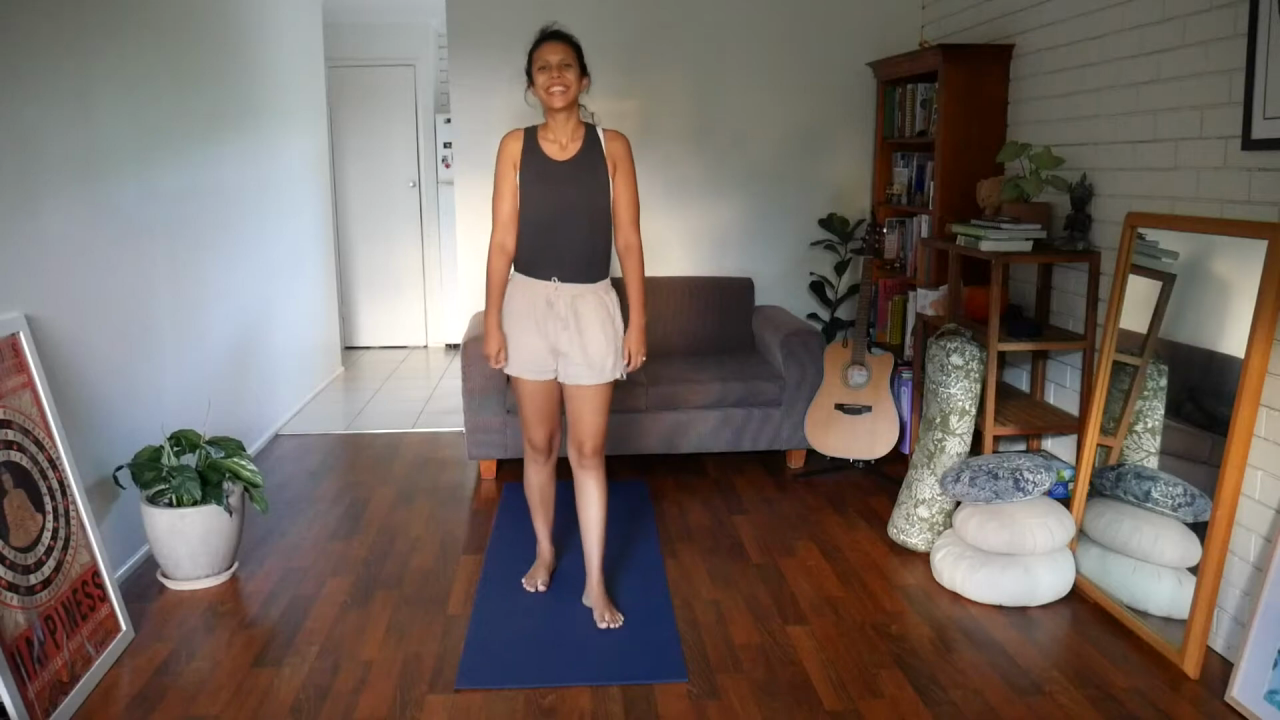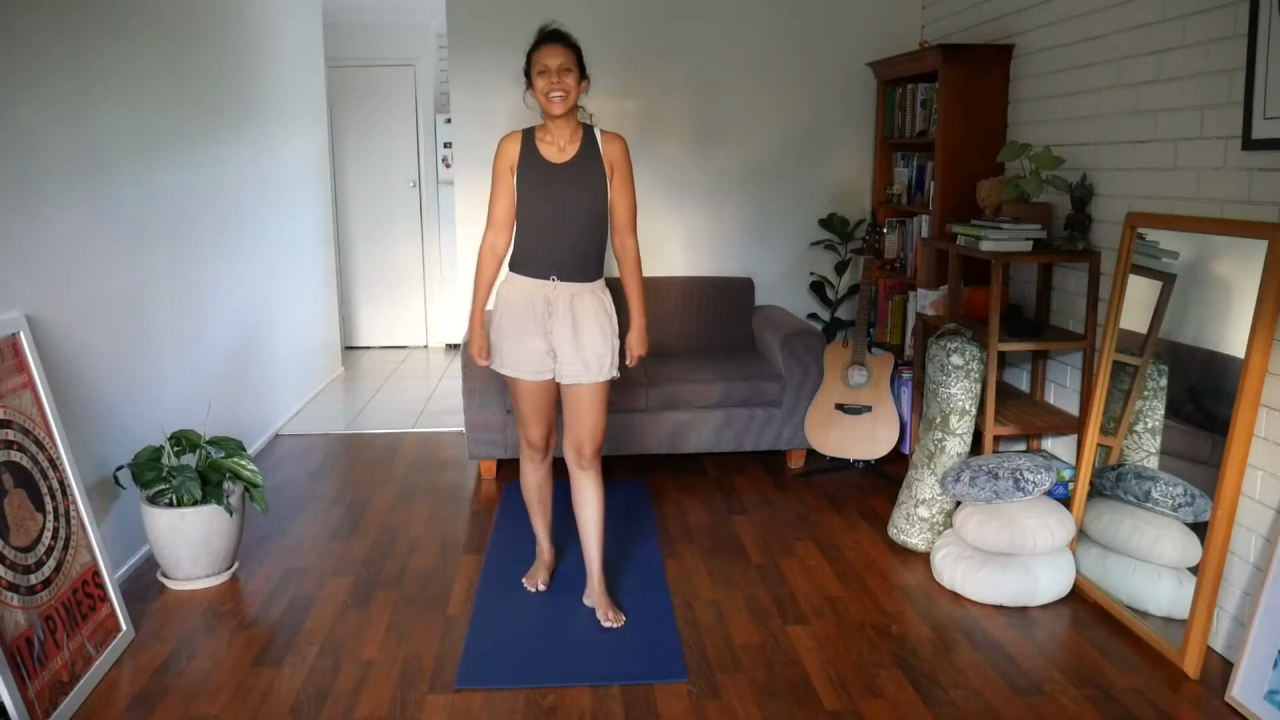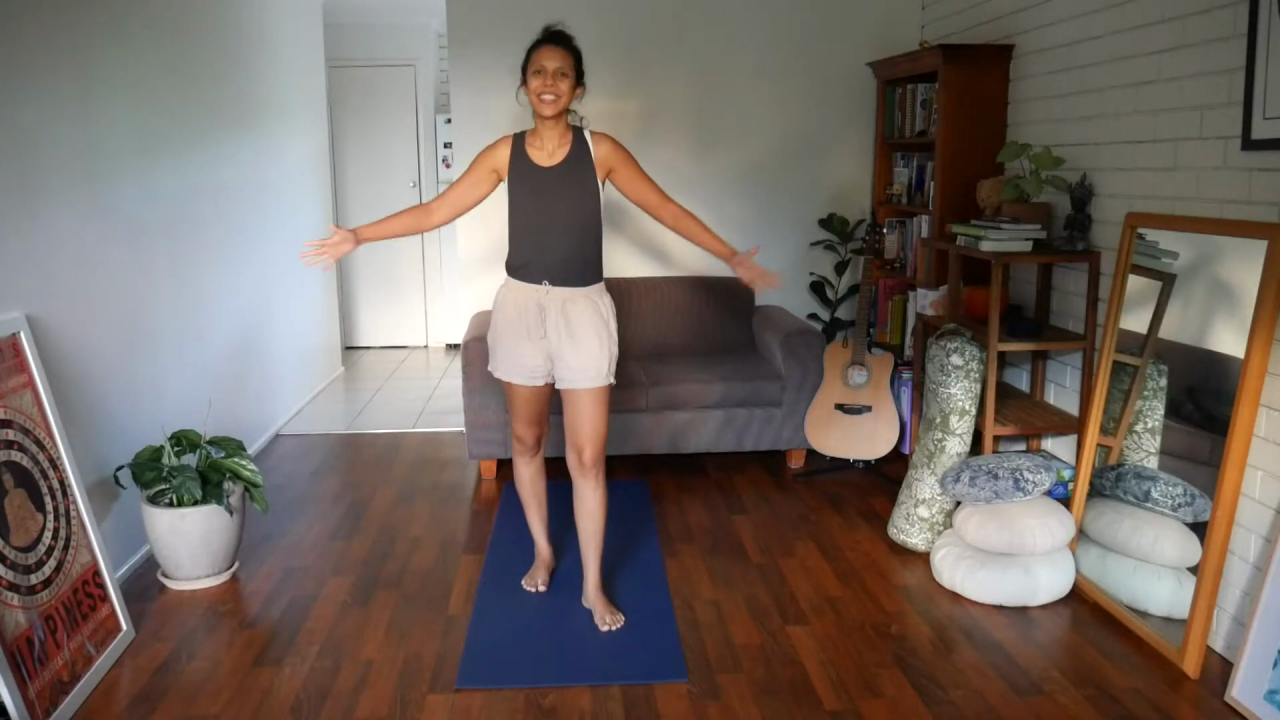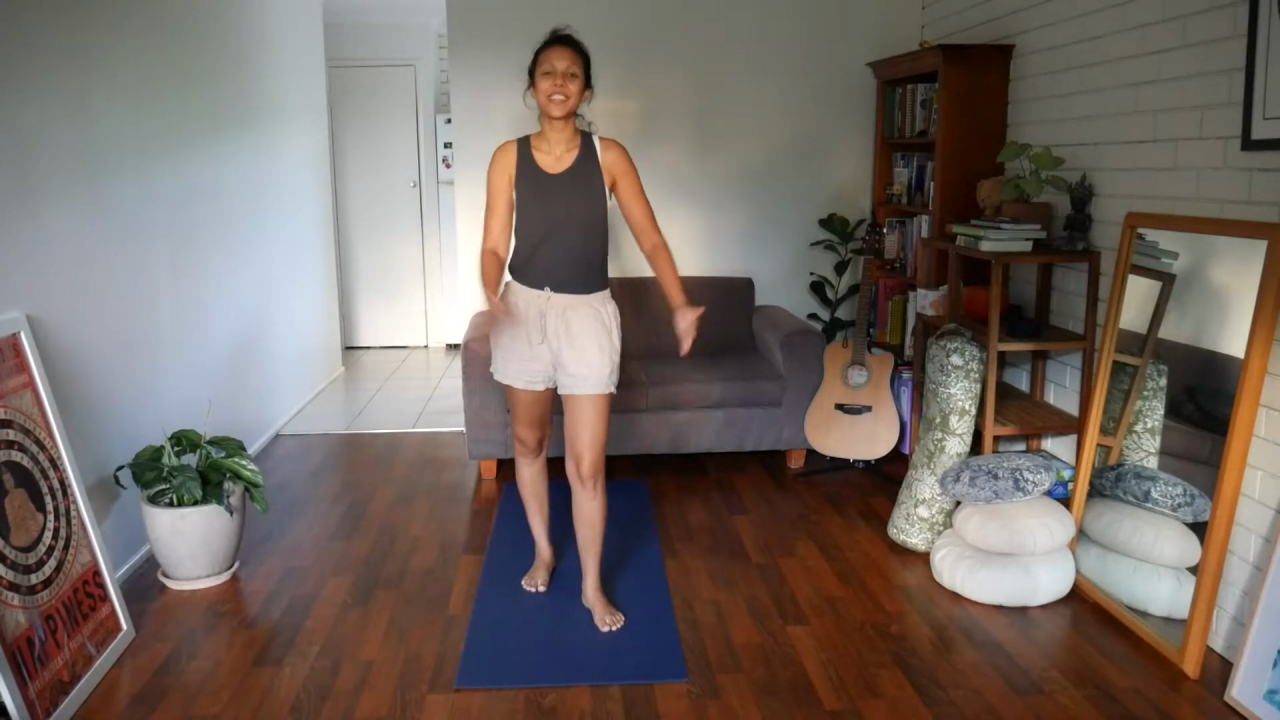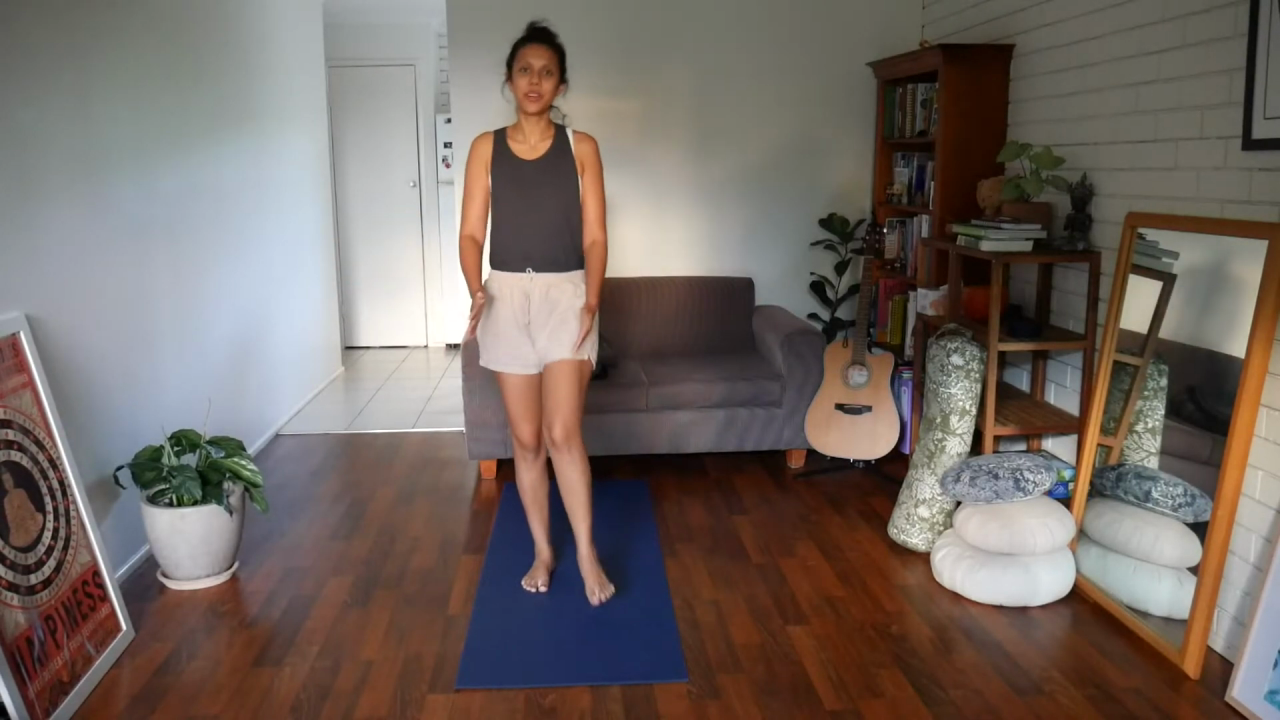
dt=0.7s
person 1, frame 1
left shoulder: (613, 146)
right shoulder: (515, 146)
left elbow: (628, 239)
right elbow: (502, 238)
left wrist: (637, 321)
right wrist: (492, 318)
left hip: (592, 308)
right hip: (528, 305)
left knee: (587, 452)
right knee: (539, 445)
left ankle: (595, 583)
right ankle: (544, 551)
person 1, frame 2
left shoulder: (610, 148)
right shoulder: (513, 147)
left elbow: (626, 239)
right elbow: (496, 236)
left wrist: (638, 320)
right wrist: (476, 317)
left hip: (587, 305)
right hip: (523, 303)
left knee: (584, 453)
right knee: (535, 444)
left ankle: (596, 583)
right ankle: (544, 551)
person 1, frame 3
left shoulder: (601, 149)
right shoulder: (504, 153)
left elbow: (665, 208)
right elbow: (436, 210)
left wrist: (731, 256)
right wrist: (359, 235)
left hip: (583, 309)
right hip: (521, 308)
left knee: (588, 457)
right knee: (526, 441)
left ankle: (593, 586)
right ankle: (543, 552)
person 1, frame 4
left shoulder: (609, 156)
right shoulder: (509, 157)
left elbow: (648, 235)
right elbow: (494, 246)
left wrist: (680, 305)
right wrist: (491, 295)
left hip: (588, 315)
right hip: (525, 314)
left knee: (585, 465)
right knee: (528, 442)
left ankle: (592, 585)
right ankle: (543, 551)
person 1, frame 5
left shoulder: (581, 148)
right shoulder: (486, 149)
left elbow: (594, 236)
right elbow: (471, 234)
left wrist: (591, 298)
right wrist: (476, 290)
left hip: (566, 296)
right hip: (506, 297)
left knee: (563, 434)
right knee: (526, 439)
left ankle: (586, 553)
right ankle: (543, 552)
